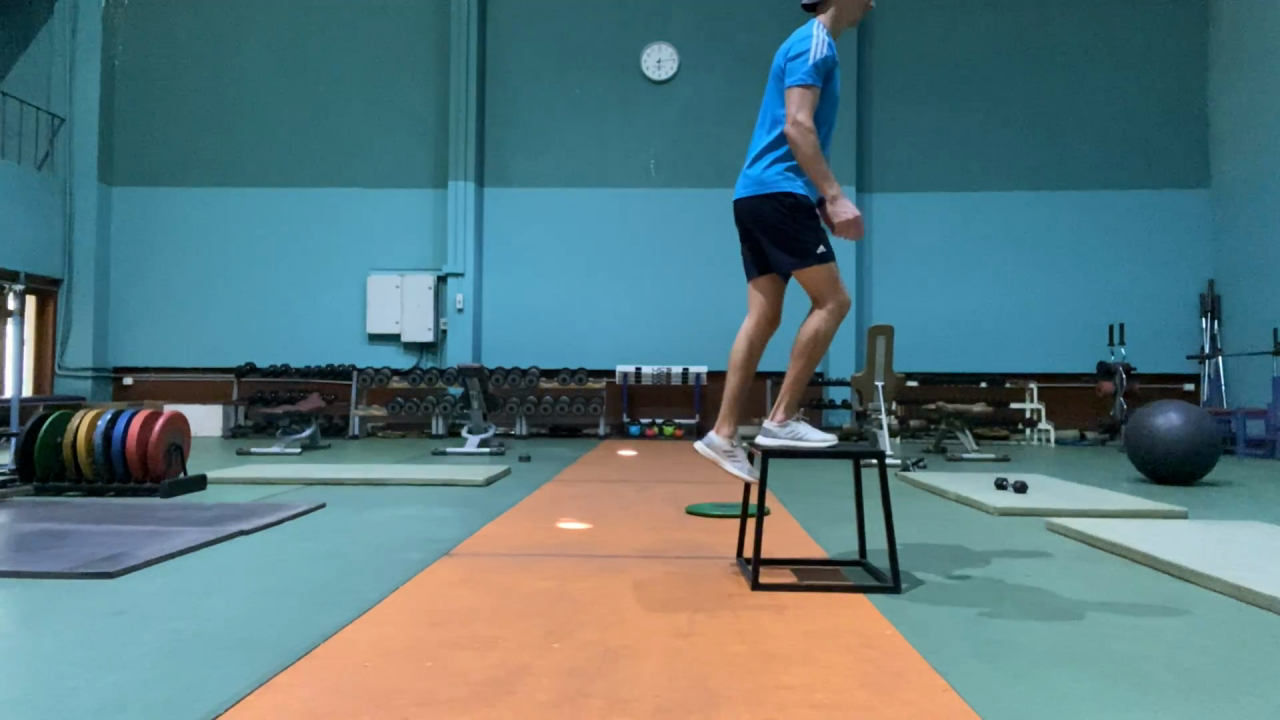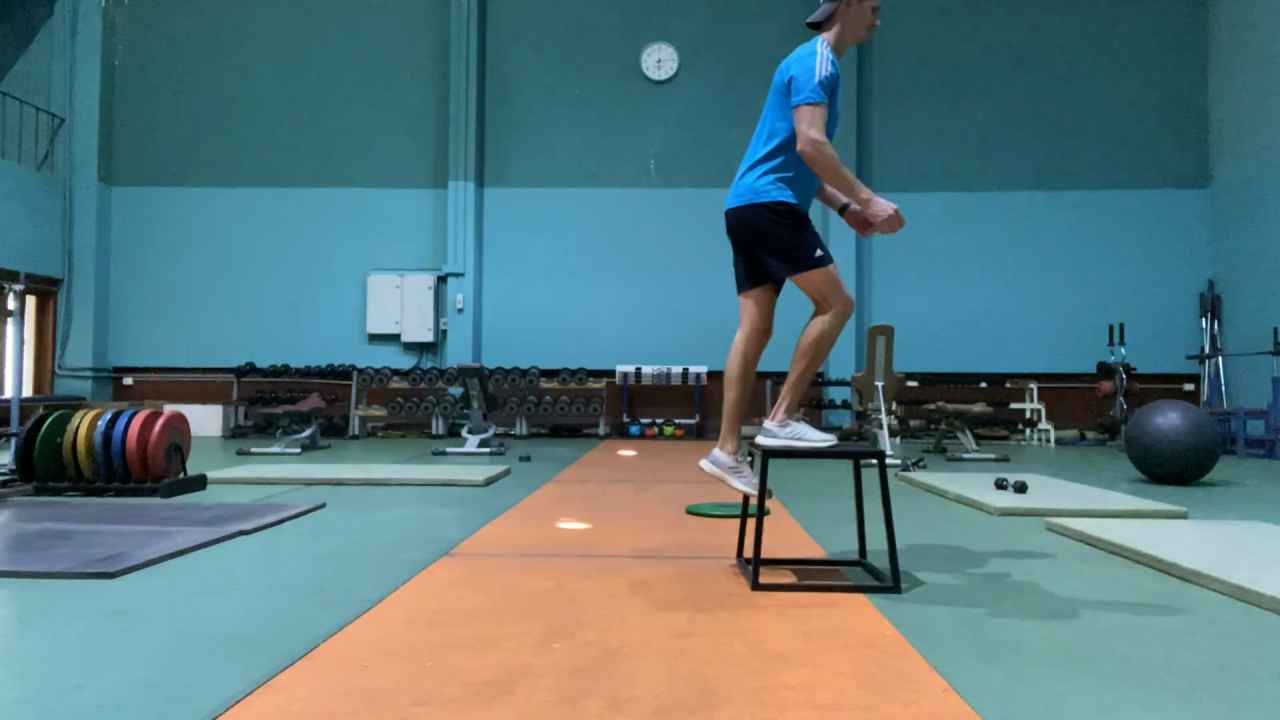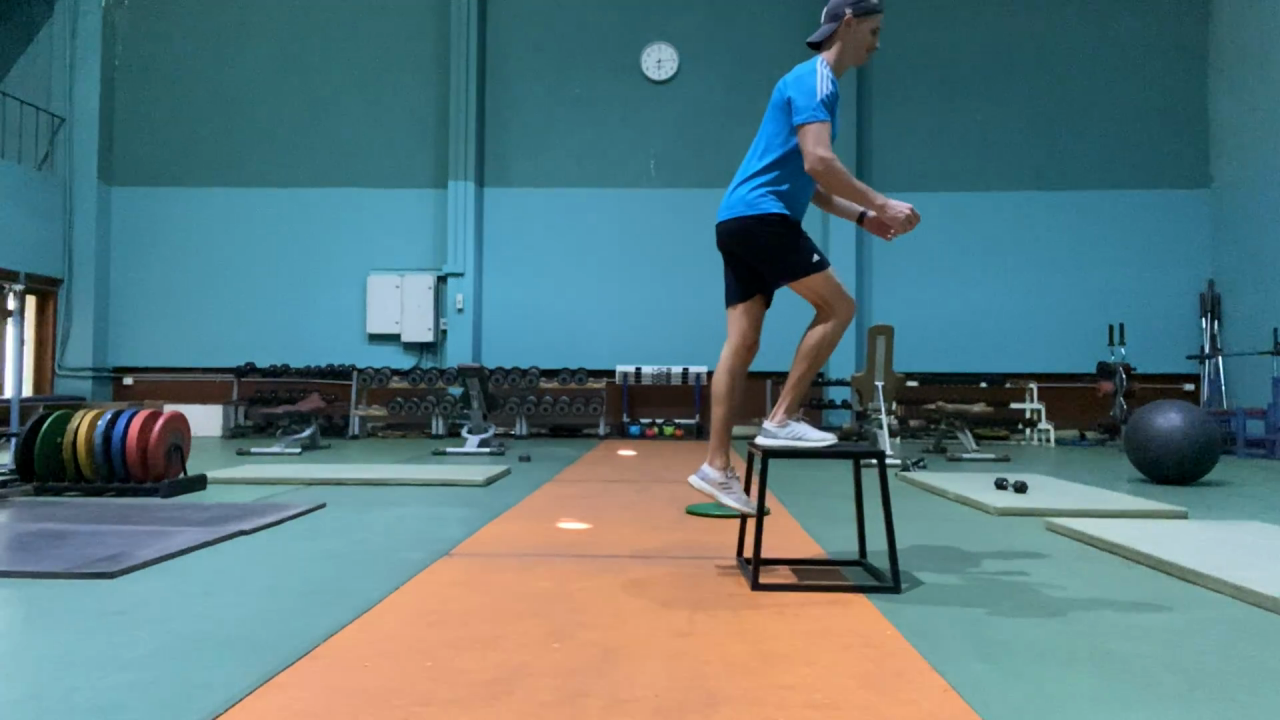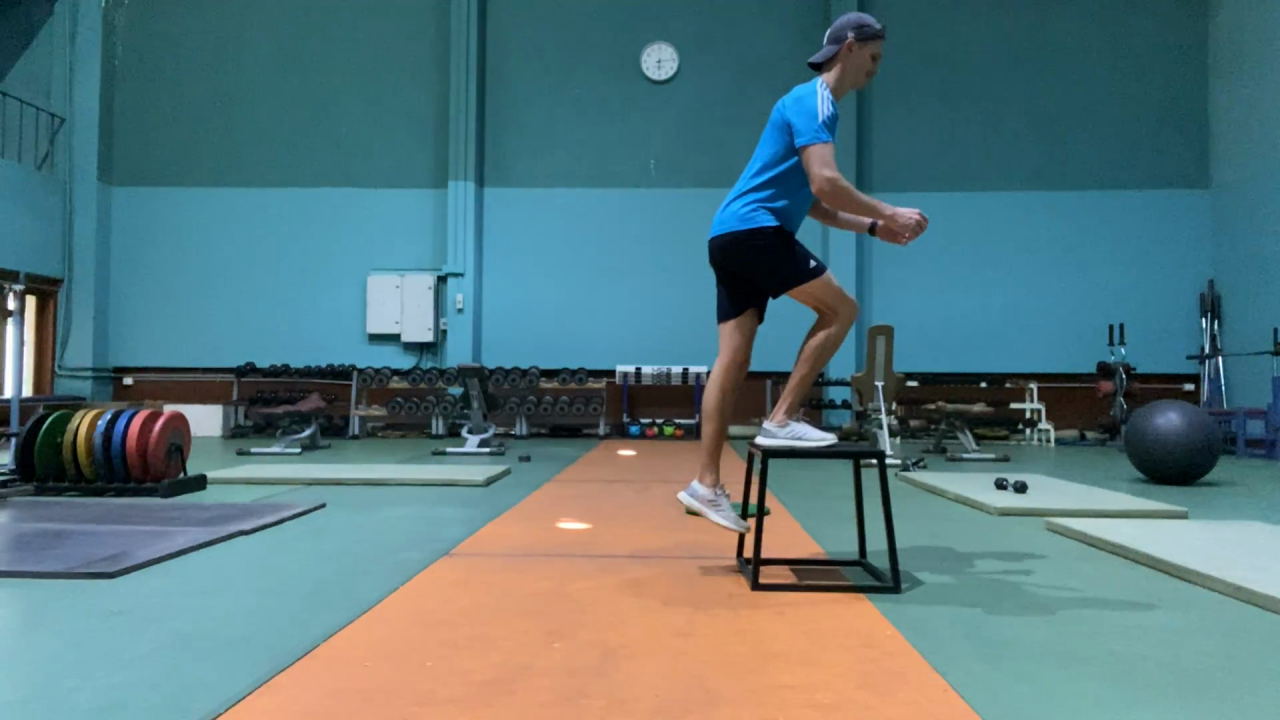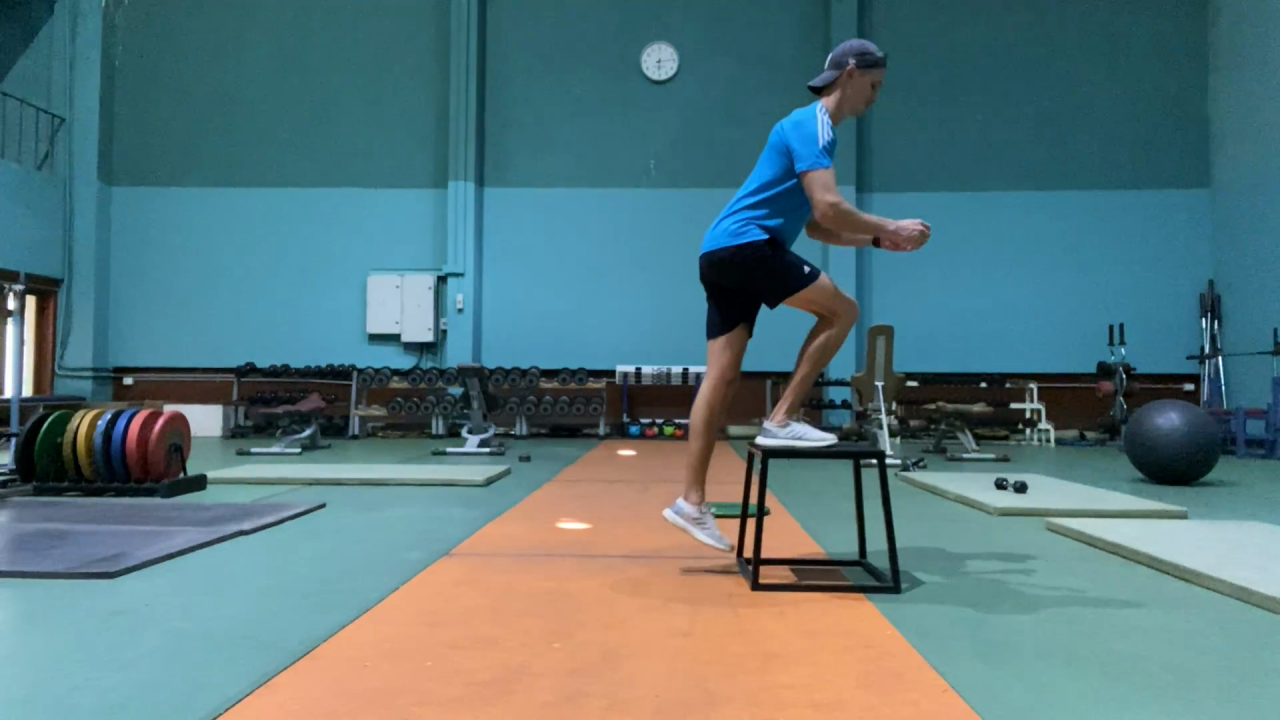
dt=0.3s
person 1, frame 1
left shoulder: (813, 45)
right shoulder: (814, 43)
right elbow: (797, 126)
left wrist: (819, 200)
right wrist: (834, 197)
left hip: (759, 196)
right hip: (777, 195)
left knee: (763, 316)
right knee: (833, 300)
left ankle: (723, 434)
right ankle: (780, 420)
person 1, frame 2
left shoulder: (816, 64)
right shoulder: (816, 59)
right elbow: (809, 144)
left wrist: (845, 207)
right wrist: (867, 199)
left hip: (748, 207)
right hip: (766, 204)
left knee: (755, 328)
right knee: (835, 303)
left ankle: (727, 450)
right ankle: (781, 419)
person 1, frame 3
left shoulder: (815, 81)
right shoulder: (815, 79)
left elbow: (806, 180)
right elbow: (818, 162)
left wrist: (861, 216)
right wrist: (881, 204)
left hip: (740, 220)
right hip: (759, 215)
left knee: (742, 343)
right knee: (837, 307)
left ankle: (716, 466)
right ankle: (781, 420)
person 1, frame 4
left shoulder: (813, 104)
right shoulder: (812, 100)
left elbow: (814, 204)
right elbow: (825, 183)
left wrist: (874, 227)
right wrist: (889, 213)
left hip: (731, 237)
right hip: (751, 229)
left knee: (732, 361)
right knee: (840, 310)
left ankle: (706, 484)
right ankle: (781, 421)
person 1, frame 5
left shoulder: (811, 127)
right shoulder: (811, 124)
left elbow: (816, 225)
right elbow: (829, 208)
left wrist: (878, 240)
right wrist: (890, 227)
left hip: (723, 253)
right hip: (743, 245)
left knee: (722, 378)
right knee: (841, 310)
left ankle: (691, 501)
right ankle: (781, 421)
